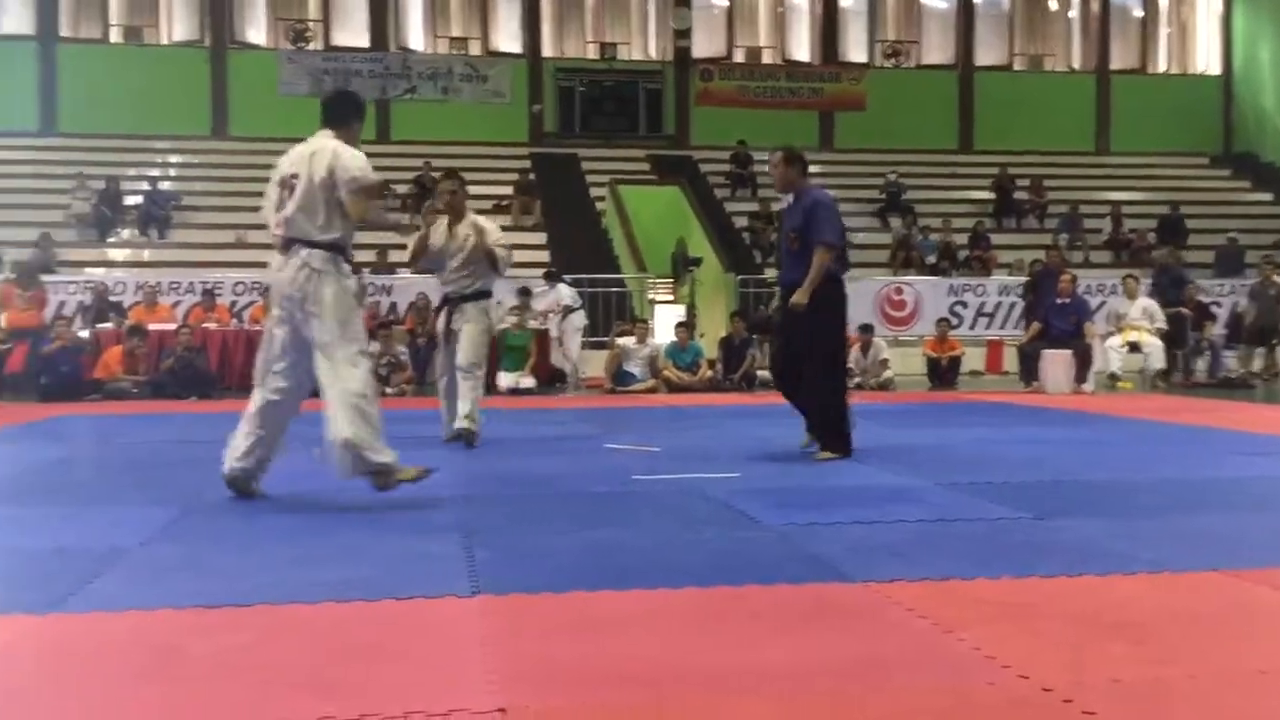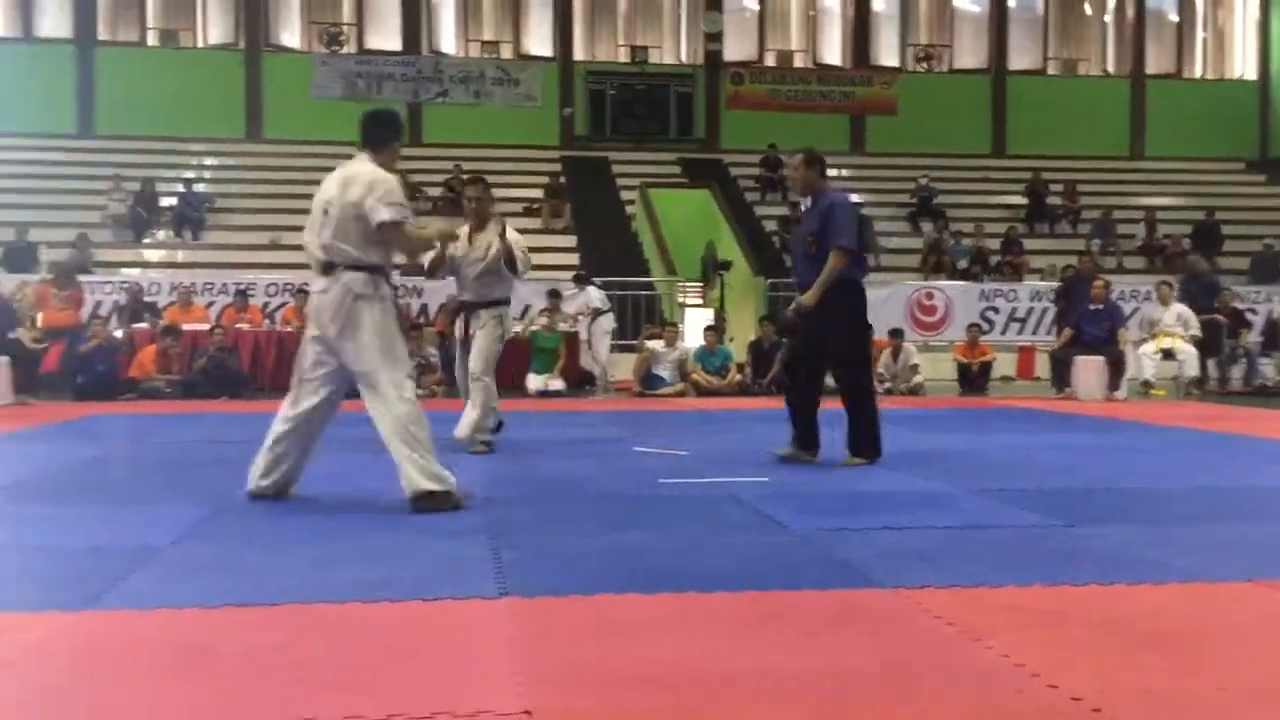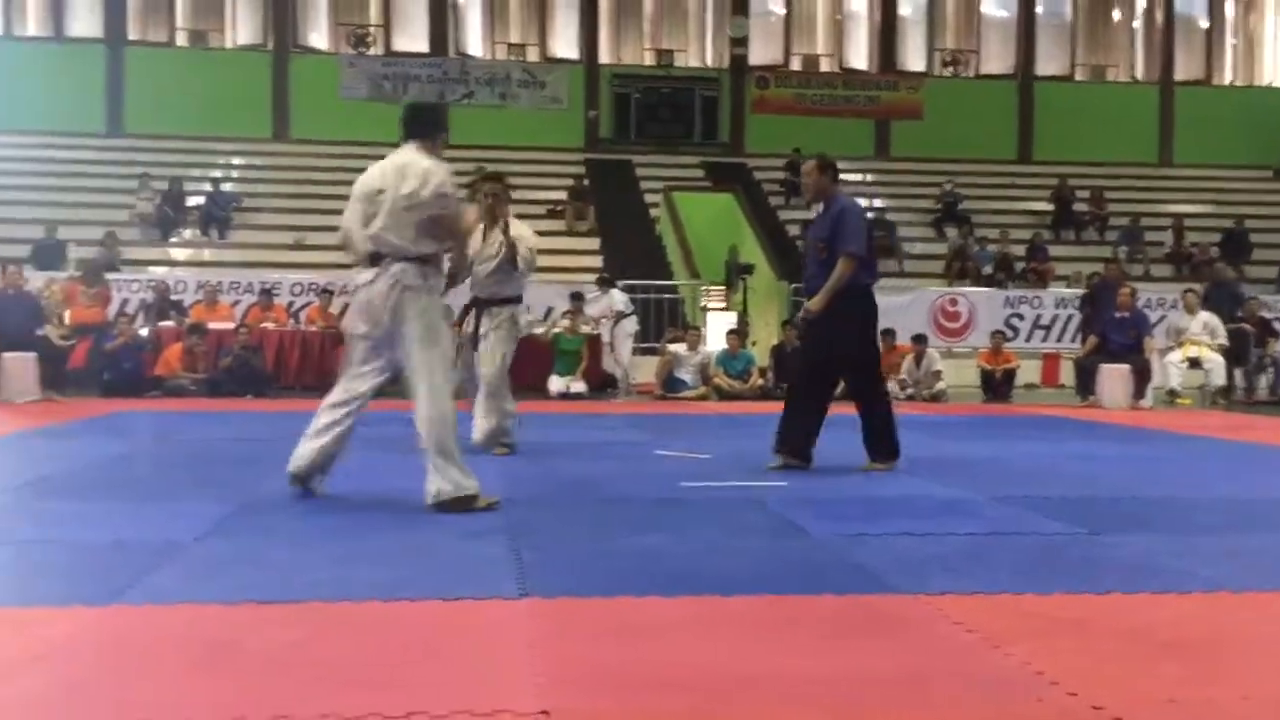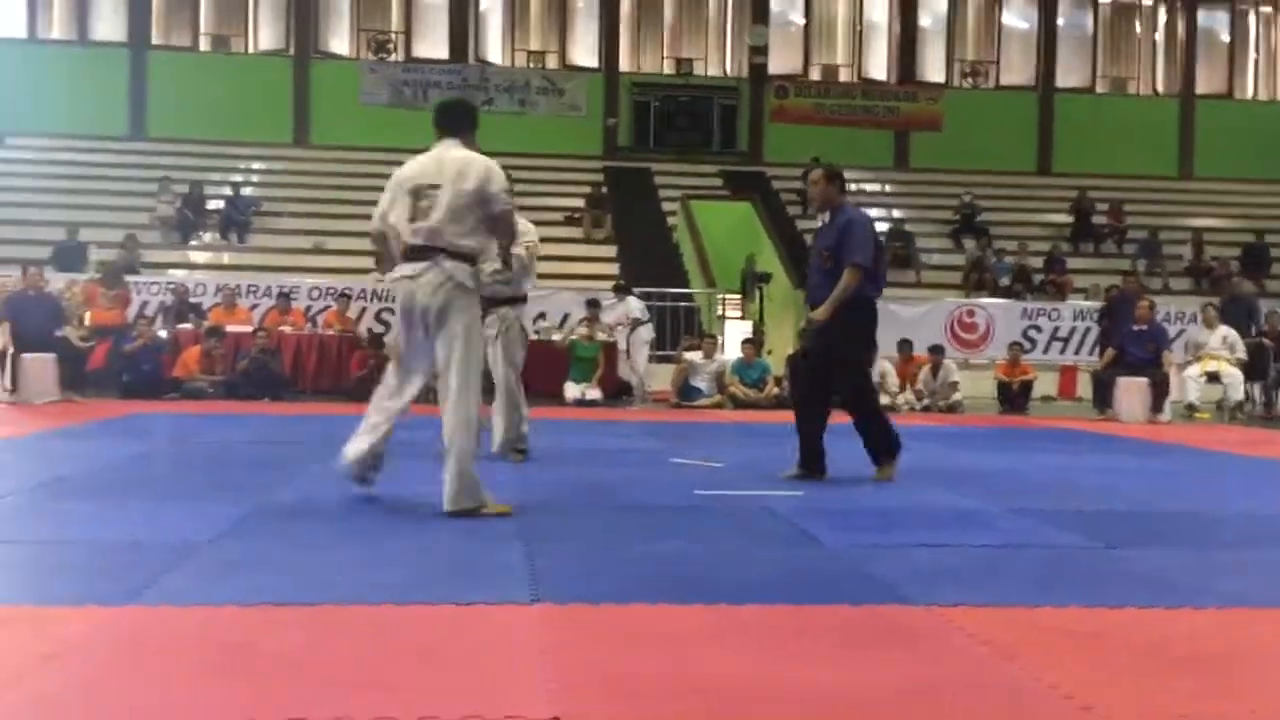
dt=0.1s
person 1, frame 1
left shoulder: (290, 158)
right shoulder: (346, 157)
left elbow: (274, 219)
right elbow: (360, 212)
right wrist: (396, 224)
left hip: (288, 267)
right hip: (322, 268)
left knee: (278, 374)
right knee: (347, 362)
left ankle: (242, 465)
right ankle: (375, 462)
person 1, frame 2
left shoulder: (330, 183)
right shoulder: (381, 182)
left elbow: (314, 243)
right elbow: (398, 241)
right wrist: (436, 234)
left hip: (326, 291)
right hip: (362, 294)
left knee: (309, 391)
right knee: (392, 388)
left ankle: (267, 478)
right ankle: (427, 485)
person 1, frame 3
left shoulder: (371, 173)
right shoulder: (432, 171)
left elbow: (349, 236)
right elbow: (451, 232)
right wrist: (471, 222)
left hip: (372, 282)
right hip: (411, 284)
left knee: (358, 380)
right knee: (433, 385)
left ankle: (307, 462)
right ankle: (451, 488)
person 1, frame 4
left shoulder: (405, 172)
right shoulder: (483, 167)
left elbow: (380, 236)
right elbow: (507, 231)
right wrist: (502, 257)
left hip: (409, 278)
right hip: (453, 279)
left knee: (403, 376)
right knee: (461, 389)
left ankle: (363, 456)
right ankle: (463, 495)
person 2, frame 1
left shoulder: (819, 202)
right shoulder: (791, 207)
left elbow: (826, 250)
left wrist: (806, 291)
right wrist: (783, 295)
left hip: (822, 296)
right hip: (795, 299)
left knee: (826, 371)
right knee: (784, 366)
left ankle: (836, 443)
right ankle: (820, 426)
person 2, frame 2
left shoulder: (837, 205)
right shoulder: (810, 211)
left elbow: (840, 254)
left wrist: (815, 293)
right wrist: (800, 300)
left hip: (841, 300)
right hip: (814, 304)
left knee: (853, 376)
right knee: (796, 369)
left ankle: (865, 448)
right ankle: (804, 442)
person 2, frame 3
left shoulder: (849, 211)
right shoulder: (822, 217)
left elbow: (850, 260)
left wrist: (822, 299)
right wrist: (813, 304)
left hip: (852, 307)
right hip: (824, 310)
left knee: (864, 381)
right knee: (805, 380)
left ankle: (884, 452)
right ankle: (794, 451)
person 2, frame 4
left shoulder: (855, 222)
right shoulder: (826, 228)
left elbow: (855, 271)
left wrist: (826, 309)
right wrist: (814, 317)
left hip: (852, 318)
right hip: (827, 320)
left knee: (854, 391)
right knee: (806, 389)
left ankle: (886, 453)
right ankle: (811, 464)
person 3, frame 1
left shoulder: (484, 228)
right shoulder: (436, 230)
left elbow: (502, 264)
right elbow: (415, 261)
left wrist: (482, 244)
right wrist: (426, 231)
left hip: (476, 307)
right hip: (449, 308)
left knee: (468, 364)
right knee: (447, 371)
left ankle: (468, 426)
right ankle: (459, 425)
person 3, frame 2
left shoulder: (507, 235)
right shoulder: (458, 237)
left elbow: (519, 270)
right elbow: (432, 270)
left wrist: (502, 238)
right wrist: (444, 248)
left hip: (492, 314)
right hip: (467, 314)
left knee: (480, 372)
right knee: (466, 375)
left ankle: (480, 435)
right ankle: (489, 421)
person 3, frame 3
left shoulder: (520, 232)
right shoulder: (473, 233)
left elbow: (523, 266)
right elbow: (457, 274)
left wrist: (506, 234)
left hip: (504, 313)
right hip: (478, 312)
left knee: (493, 374)
right knee: (485, 375)
left ankle: (498, 435)
right ankle: (502, 422)
person 3, frame 4
left shoulder: (523, 229)
left elbow: (521, 269)
left hip: (507, 314)
right hip: (482, 311)
left knee: (507, 380)
left ankle: (514, 442)
